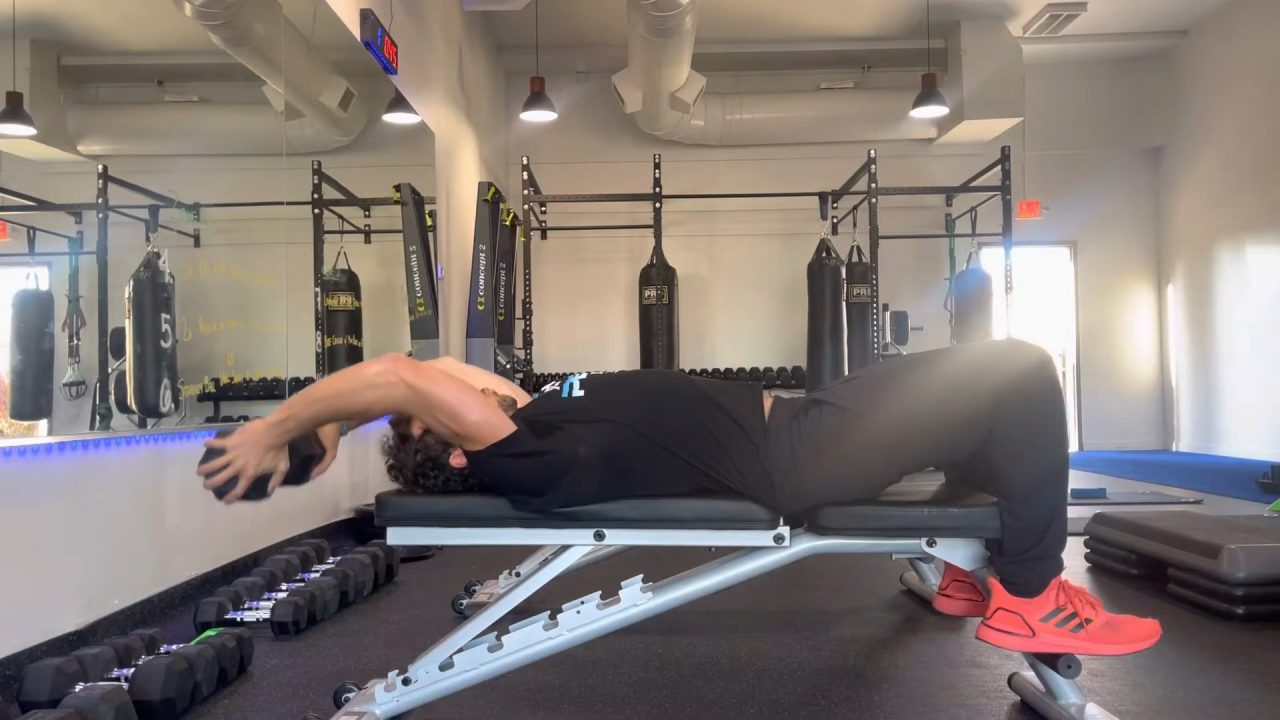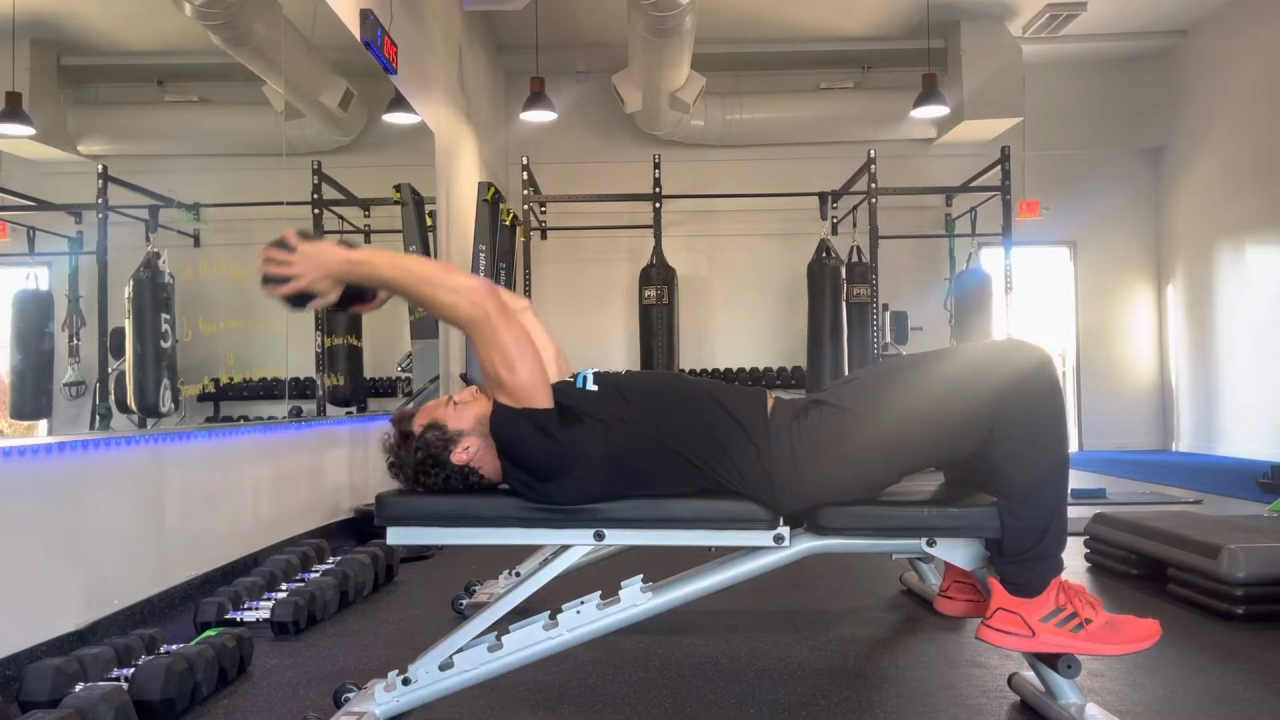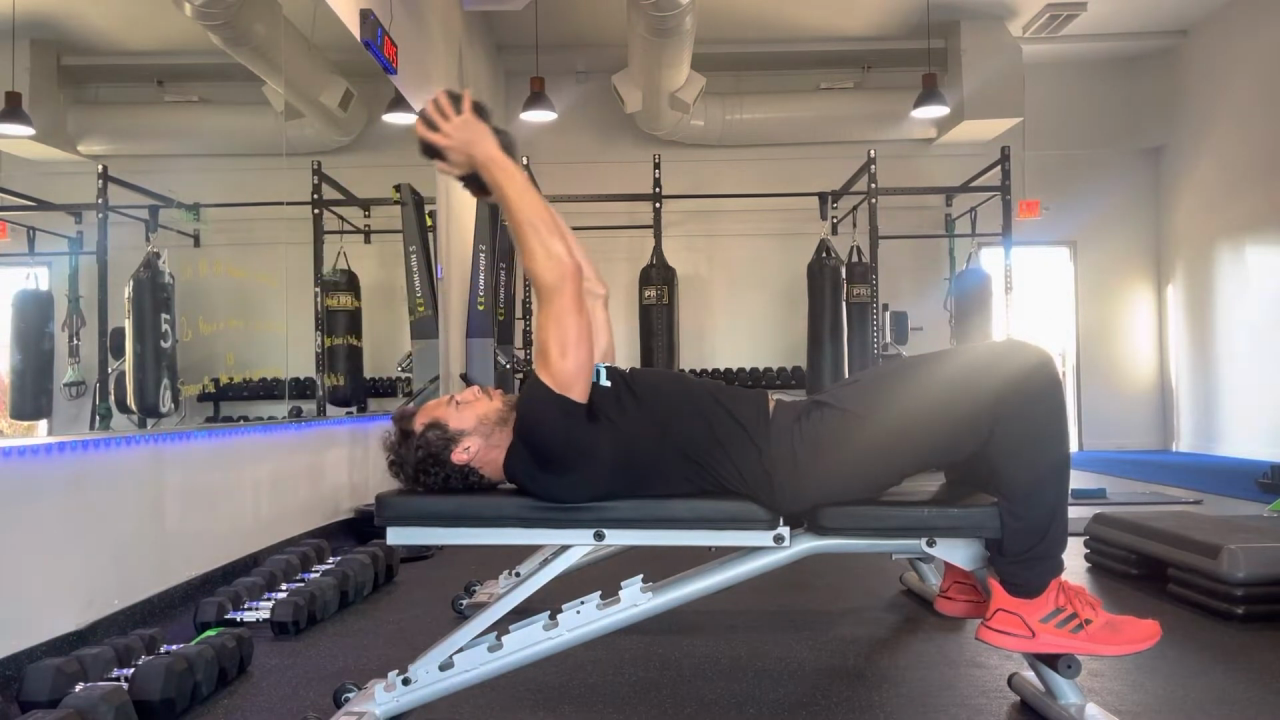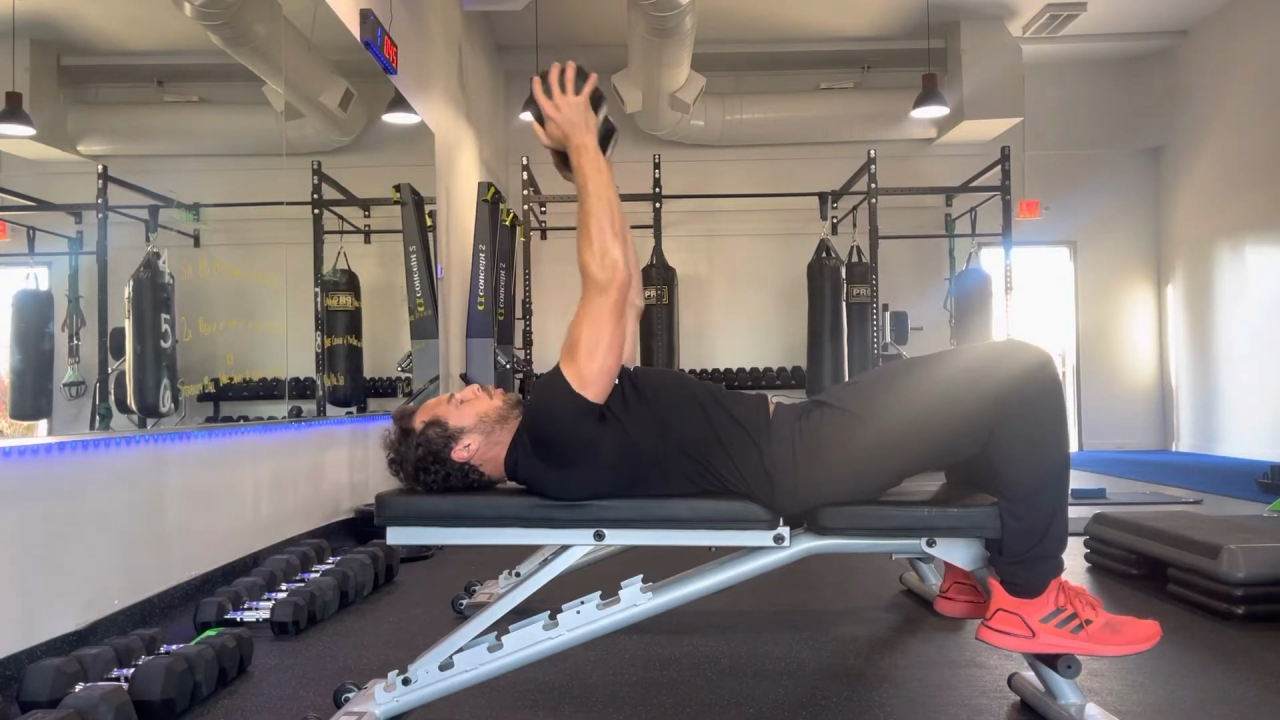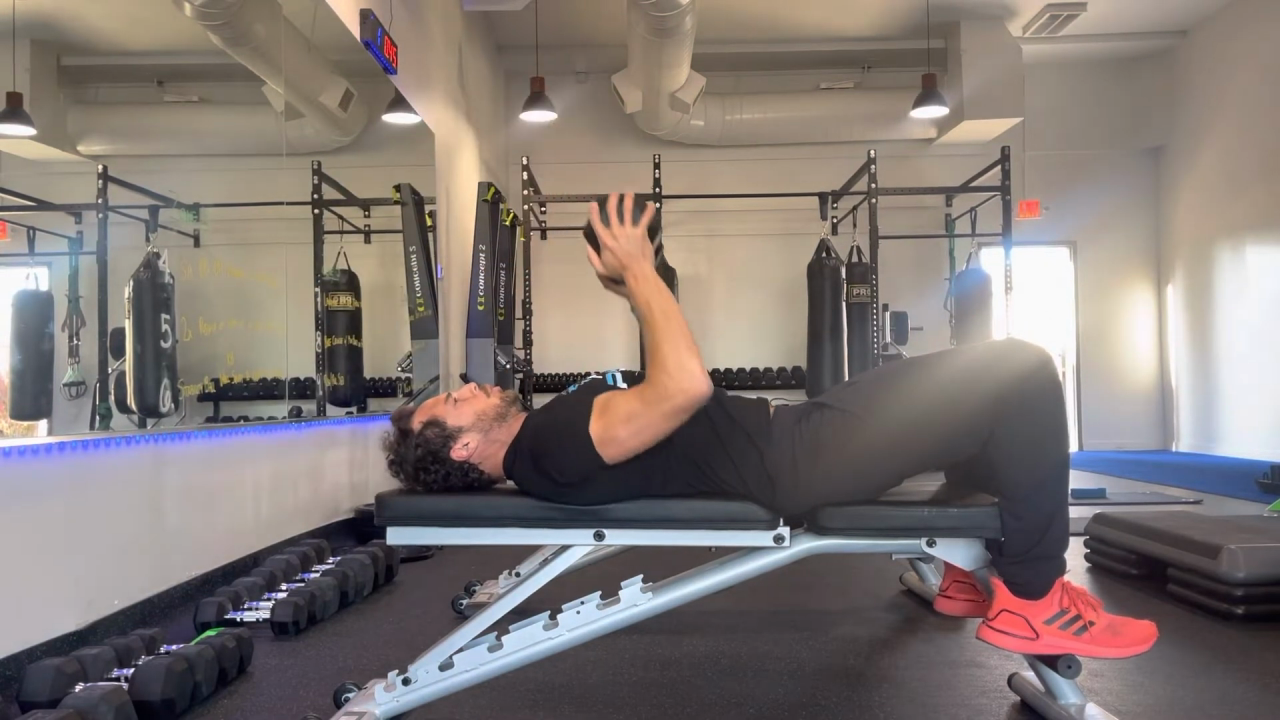
dt=0.4s
person 1, frame 1
left shoulder: (535, 418)
right shoulder: (529, 463)
left elbow: (418, 371)
right elbow: (404, 378)
left wrist: (318, 417)
right wrist: (270, 429)
left hip: (796, 414)
right hip: (799, 455)
left knee: (988, 380)
right knee: (1019, 372)
left ankle: (971, 567)
right ankle: (1028, 597)
person 1, frame 2
left shoulder: (546, 430)
right shoulder: (542, 457)
left elbow: (505, 313)
right elbow: (485, 306)
left wrist: (356, 267)
right wrist: (347, 261)
left hip: (794, 424)
right hip: (798, 455)
left knee: (990, 377)
right knee: (1021, 373)
left ankle: (974, 569)
right ankle: (1026, 597)
person 1, frame 3
left shoulder: (552, 433)
right shoulder: (550, 448)
left elbow: (584, 289)
right elbow: (561, 283)
left wrist: (491, 166)
right wrist: (487, 156)
left hip: (799, 427)
right hip: (802, 457)
left knee: (990, 382)
right knee: (1023, 375)
left ankle: (978, 570)
right ankle: (1027, 601)
person 1, frame 4
left shoulder: (550, 430)
right shoulder: (552, 439)
left elbow: (620, 294)
right elbow: (609, 280)
left wrist: (581, 159)
right wrist: (582, 144)
left hip: (798, 430)
right hip: (799, 460)
left knee: (986, 391)
right knee: (1022, 375)
left ankle: (977, 571)
right ankle: (1029, 600)
person 1, frame 5
left shoulder: (555, 427)
right shoulder: (551, 451)
left elbow: (663, 386)
right elbow: (688, 383)
left wrist: (629, 285)
right wrist: (637, 267)
left hip: (795, 426)
right hip: (800, 460)
left knee: (984, 381)
right knee: (1021, 373)
left ankle: (972, 570)
right ankle: (1030, 600)
